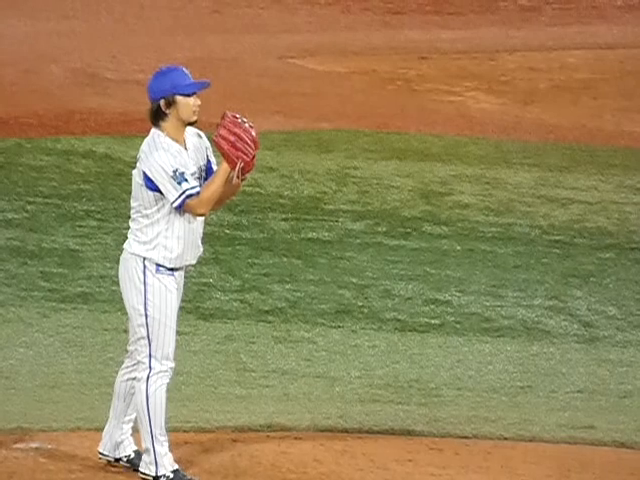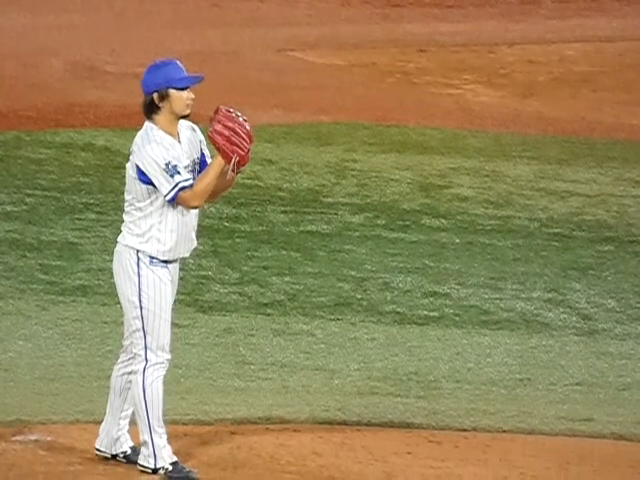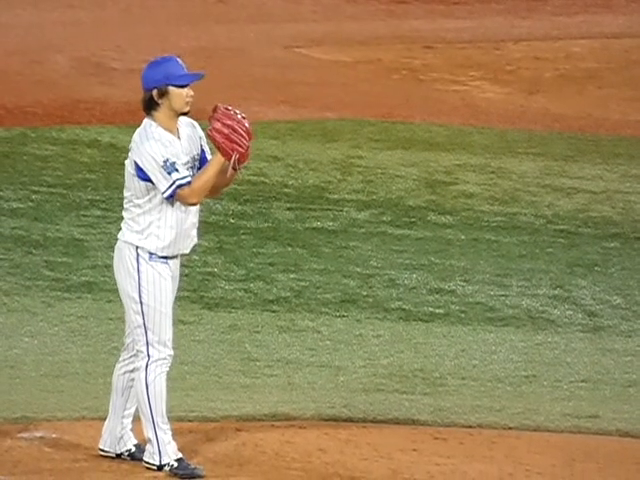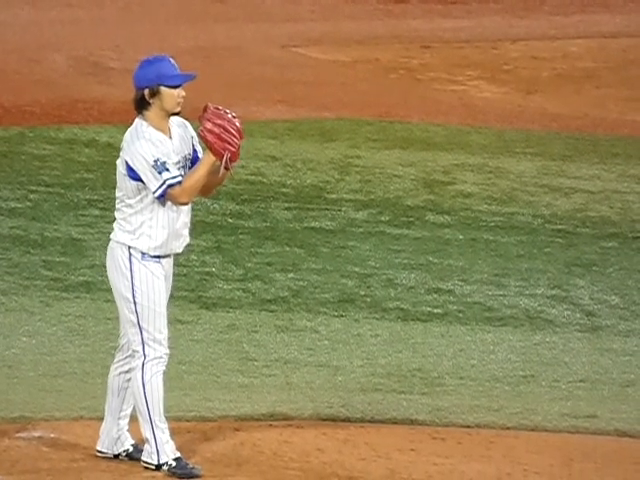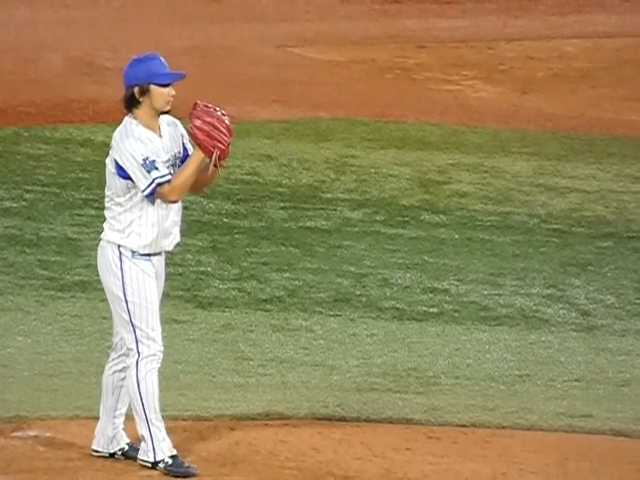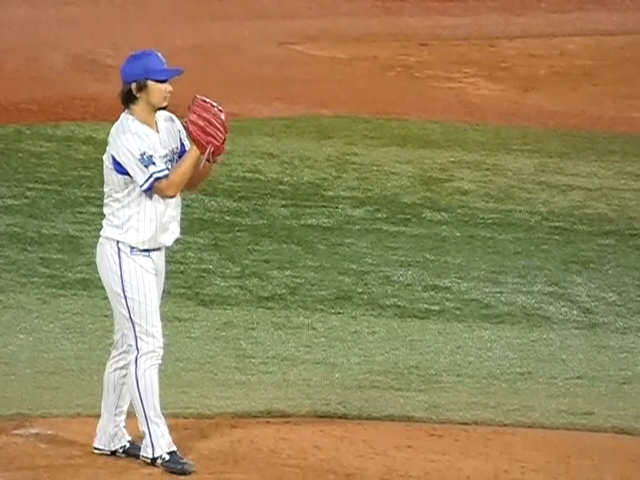
dt=0.7s
person 1, frame 1
left shoulder: (197, 140)
right shoulder: (157, 154)
left elbow: (216, 198)
right elbow: (198, 205)
left wrist: (239, 173)
right wrist: (229, 161)
left hip: (172, 268)
right hip: (150, 269)
left knee: (141, 360)
right knee: (155, 364)
left ankle: (117, 444)
person 1, frame 2
left shoulder: (190, 133)
right shoulder: (149, 146)
left elbow: (211, 192)
right elbow: (191, 197)
left wrist: (233, 166)
right wrist: (223, 153)
left hip: (167, 261)
right hip: (143, 261)
left knee: (136, 353)
right knee: (151, 357)
left ankle: (113, 440)
person 1, frame 3
left shoulder: (190, 130)
right shoulder: (148, 143)
left elbow: (213, 188)
right elbow: (190, 194)
left wrist: (234, 160)
right wrist: (222, 151)
left hip: (168, 257)
right hip: (144, 258)
left knee: (138, 350)
right knee: (154, 353)
left ankle: (117, 439)
person 1, frame 4
left shoulder: (181, 130)
right shoulder: (139, 142)
left elbow: (206, 187)
right elbow: (181, 194)
left wrist: (225, 159)
right wrist: (212, 151)
left hip: (161, 257)
right hip: (136, 258)
left knee: (134, 350)
right knee: (151, 352)
left ankle: (113, 439)
person 1, frame 5
left shoulder: (172, 128)
right shoulder: (128, 141)
left elbow: (196, 185)
right elbow: (171, 192)
left wrist: (215, 158)
right wrist: (202, 149)
left hip: (152, 255)
right hip: (127, 256)
left knee: (128, 349)
right knee: (146, 350)
left ankle: (108, 438)
person 1, frame 6
left shoulder: (169, 124)
right shoulder: (126, 135)
left elbow: (191, 181)
right elbow: (167, 186)
left wrist: (211, 153)
right wrist: (199, 143)
left hip: (153, 251)
right hip: (126, 253)
left knee: (129, 346)
right knee: (147, 346)
left ankle: (110, 436)
right ankle: (157, 444)
